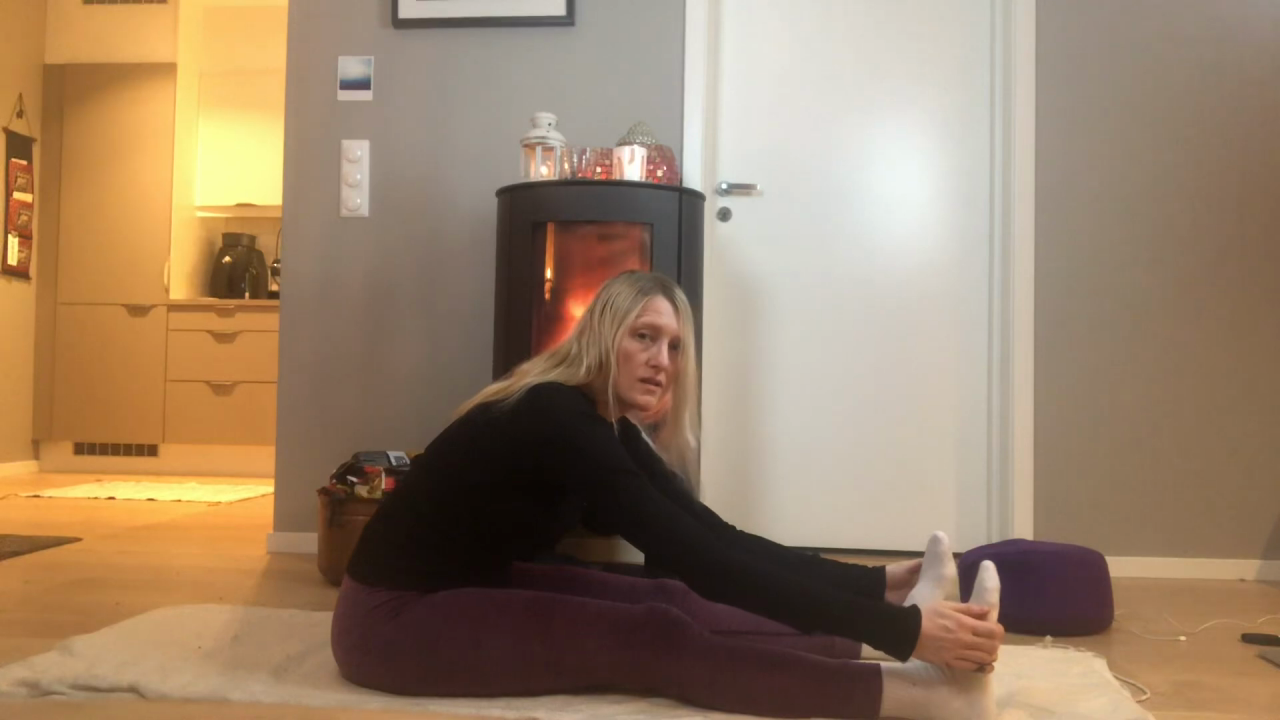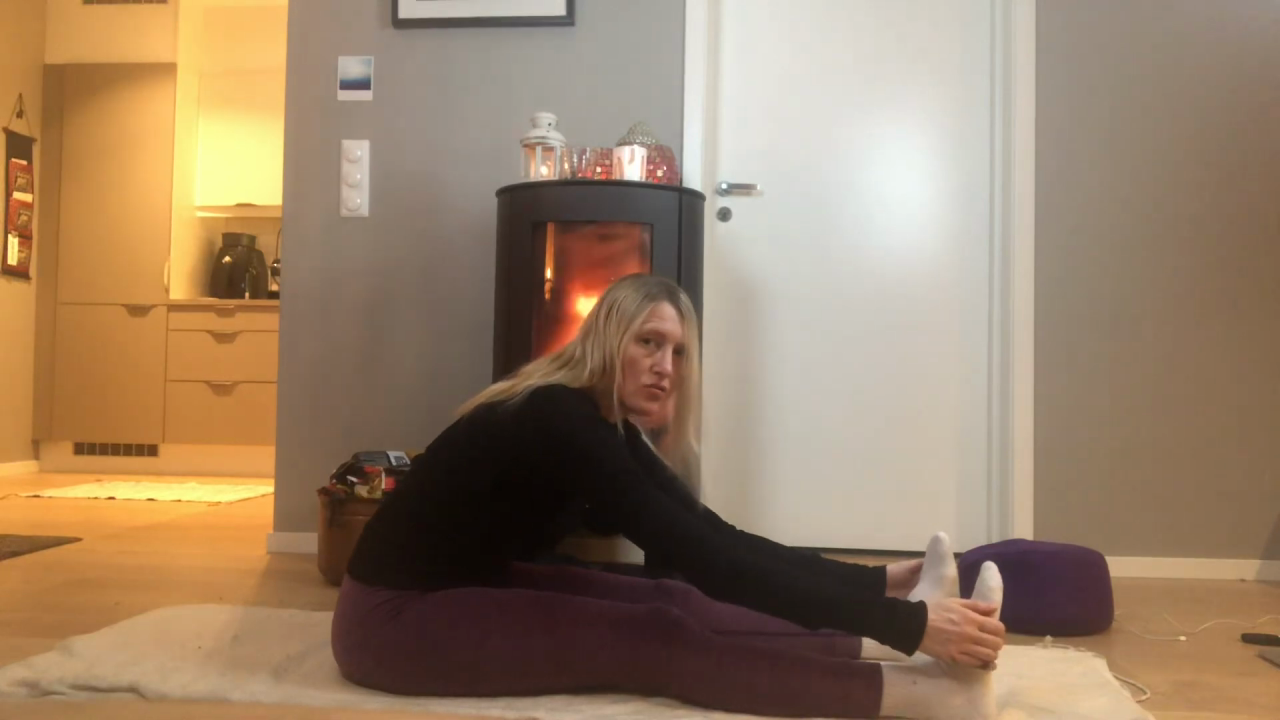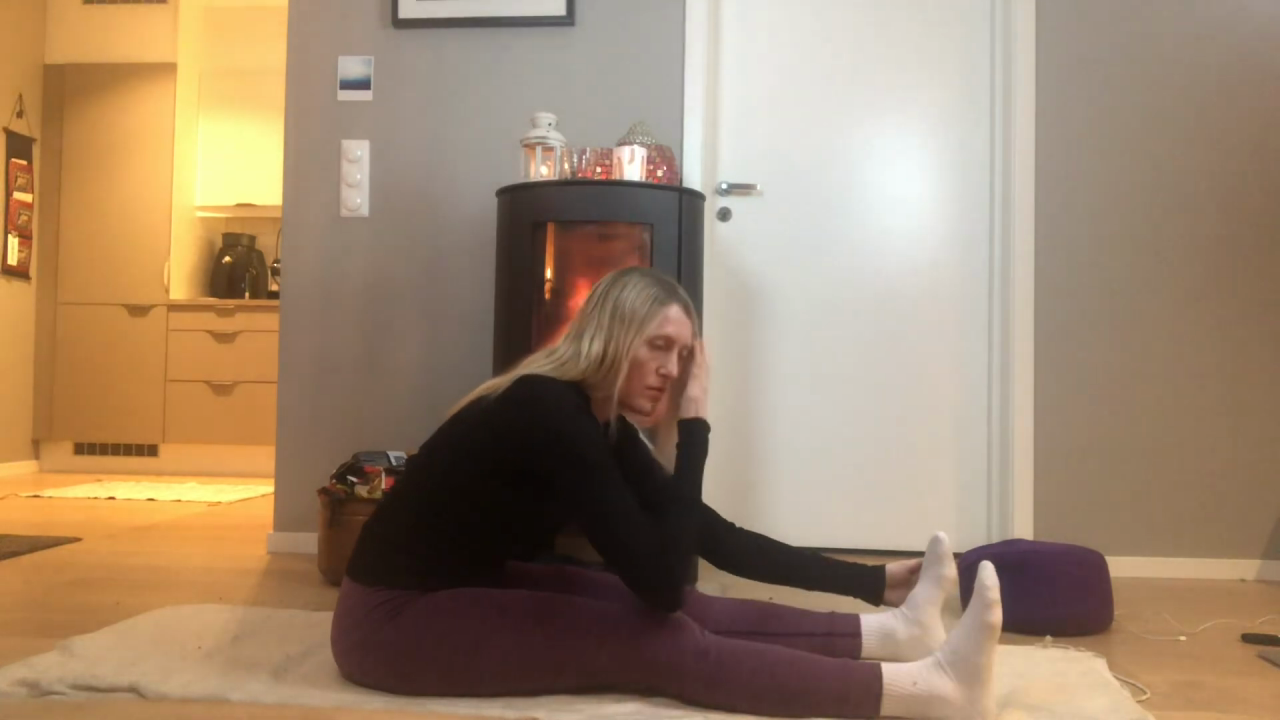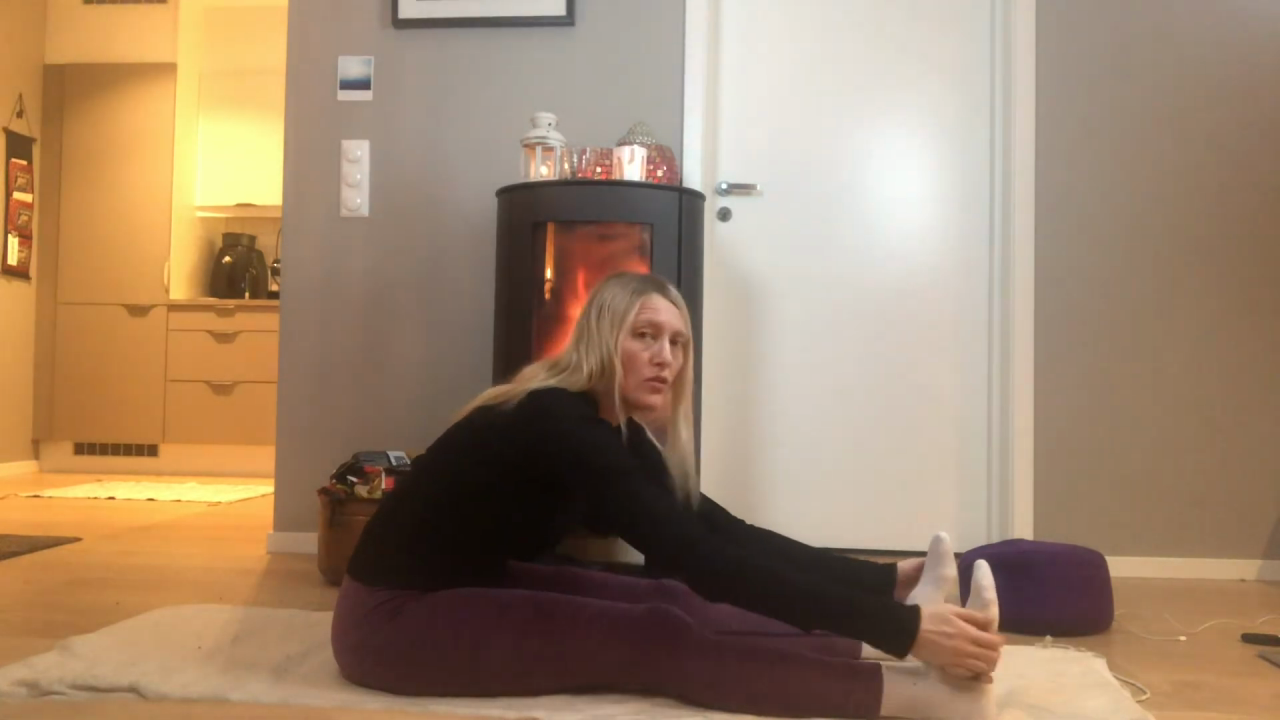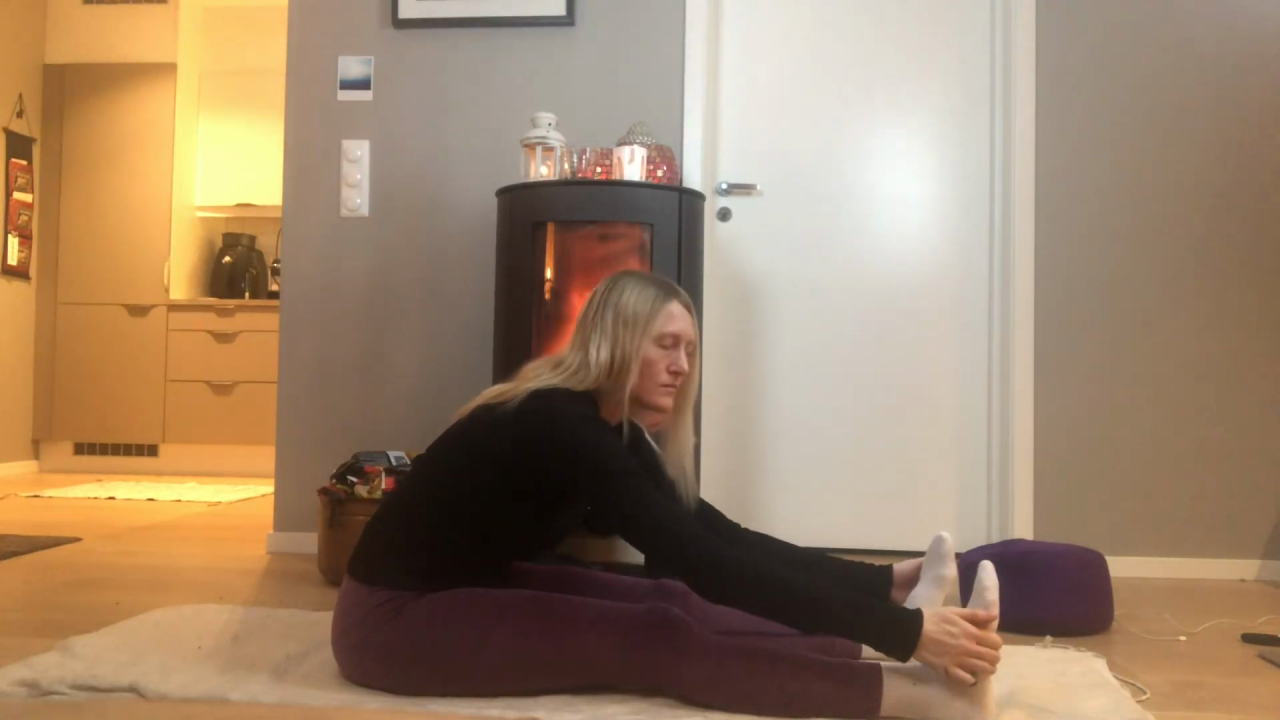
dt=1s
person 1, frame 1
left shoulder: (607, 425)
right shoulder: (558, 420)
left elbow: (719, 539)
right elbow: (707, 567)
left wrist: (877, 584)
right wrist: (900, 631)
left hip: (472, 589)
right hip: (396, 619)
left knee: (666, 604)
right knee: (654, 639)
person 1, frame 2
left shoulder: (608, 426)
right shoulder: (562, 422)
left elbow: (722, 540)
right elbow: (714, 568)
left wrist: (878, 582)
right wrist: (908, 623)
left hip: (473, 588)
right hip: (398, 618)
left knee: (671, 604)
right knee: (659, 638)
left ankle: (887, 651)
person 1, frame 3
left shoulder: (605, 427)
right shoulder: (549, 413)
left elbow: (716, 540)
right elbow: (660, 580)
left wrist: (873, 582)
right wrist: (693, 430)
left hip: (474, 590)
right hip: (396, 621)
left knee: (678, 612)
right knee: (659, 641)
left ankle: (892, 632)
person 1, frame 4
left shoulder: (615, 430)
right shoulder: (561, 425)
left elbow: (731, 536)
right elbow: (710, 567)
left wrist: (887, 581)
right wrist: (902, 629)
left hip: (473, 588)
right hip: (397, 619)
left knee: (668, 605)
right knee: (657, 639)
left ankle: (889, 625)
person 1, frame 5
left shoulder: (613, 428)
right shoulder: (562, 425)
left elbow: (726, 540)
right elbow: (711, 570)
left wrist: (884, 583)
right wrist: (902, 634)
left hip: (475, 589)
right hip: (397, 620)
left knee: (670, 605)
right knee: (657, 638)
